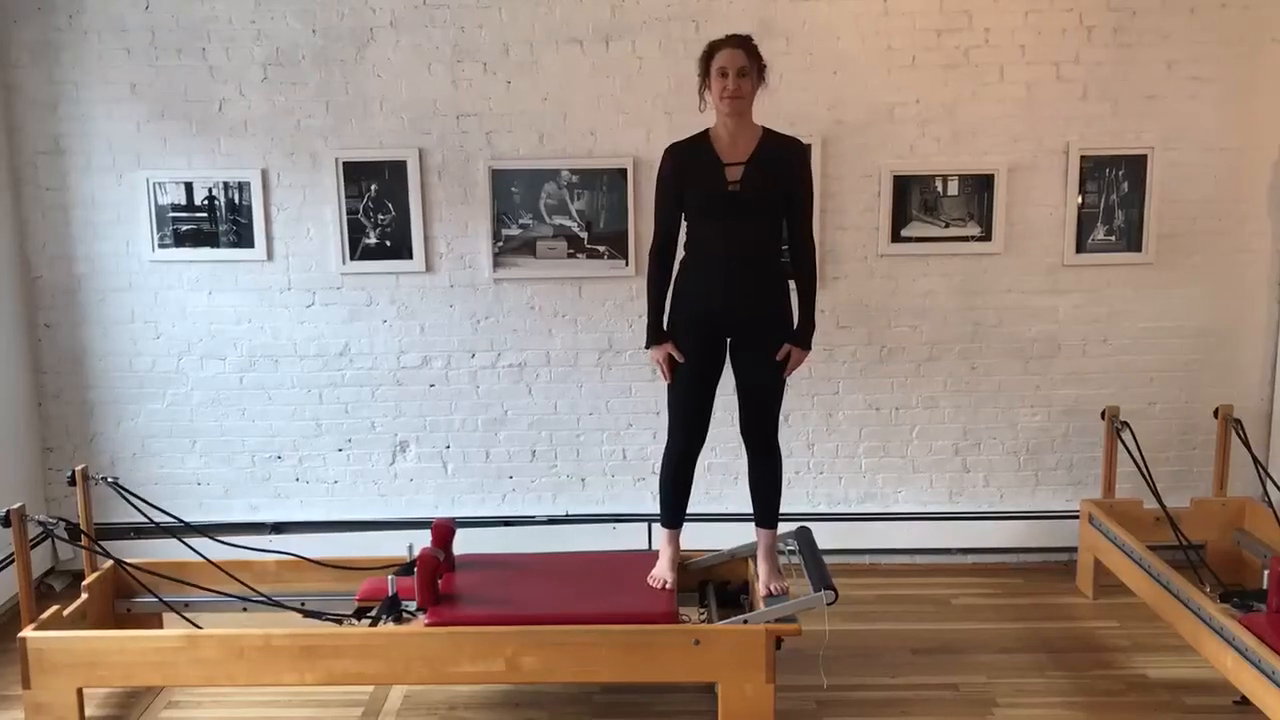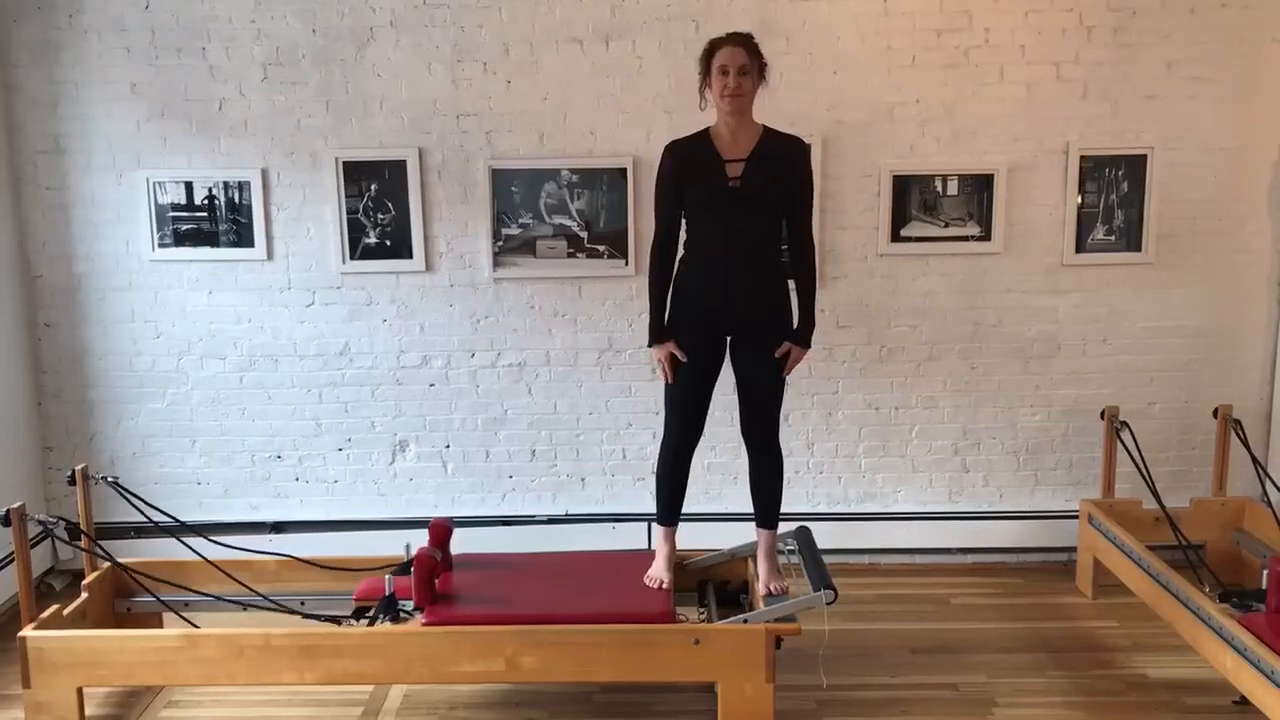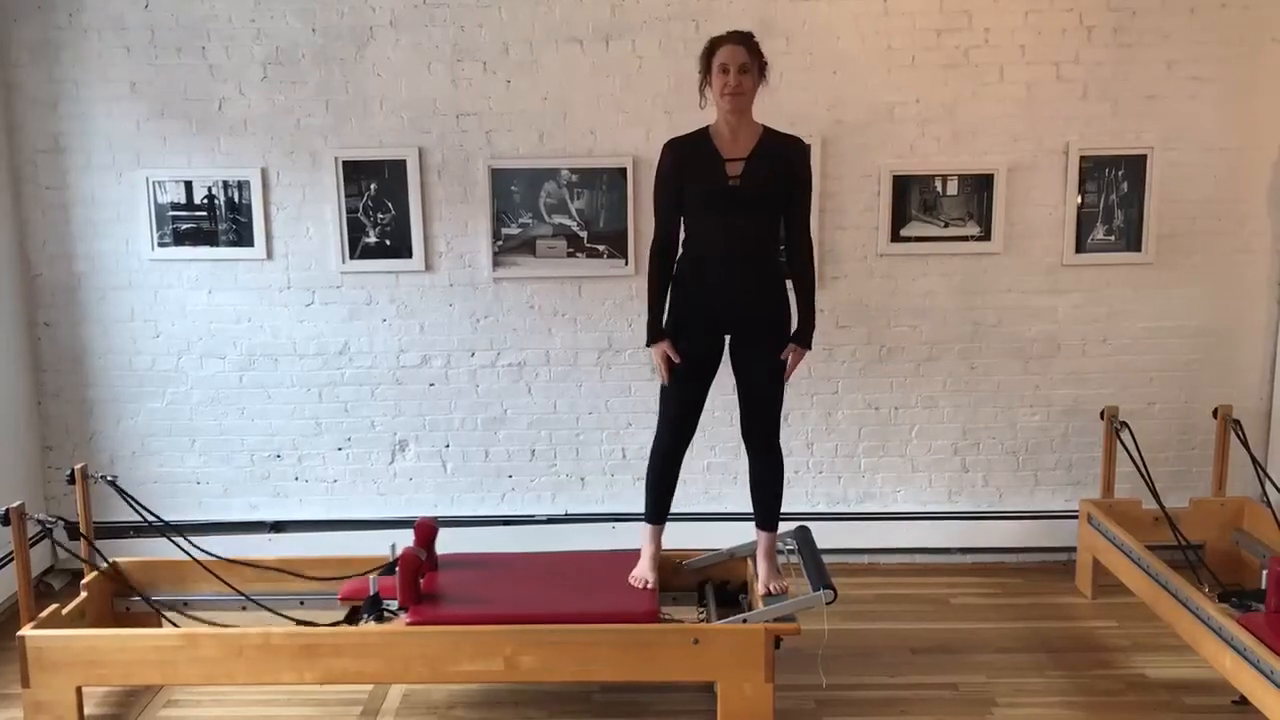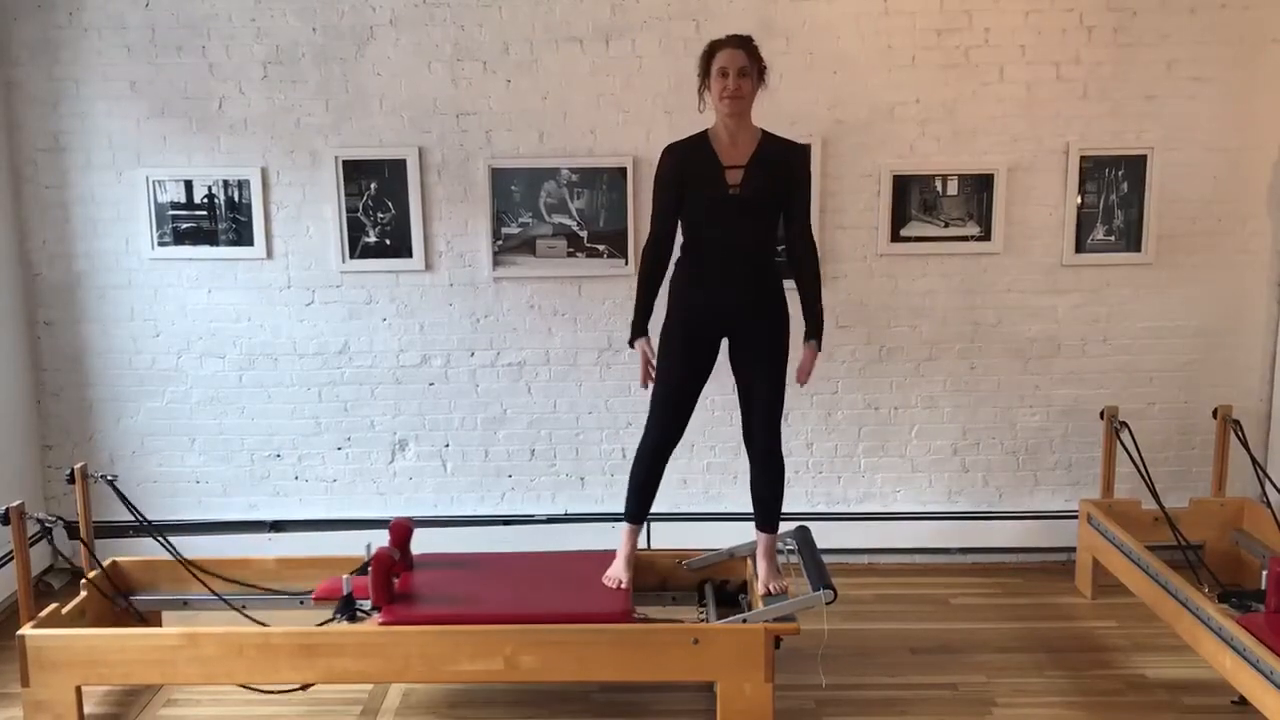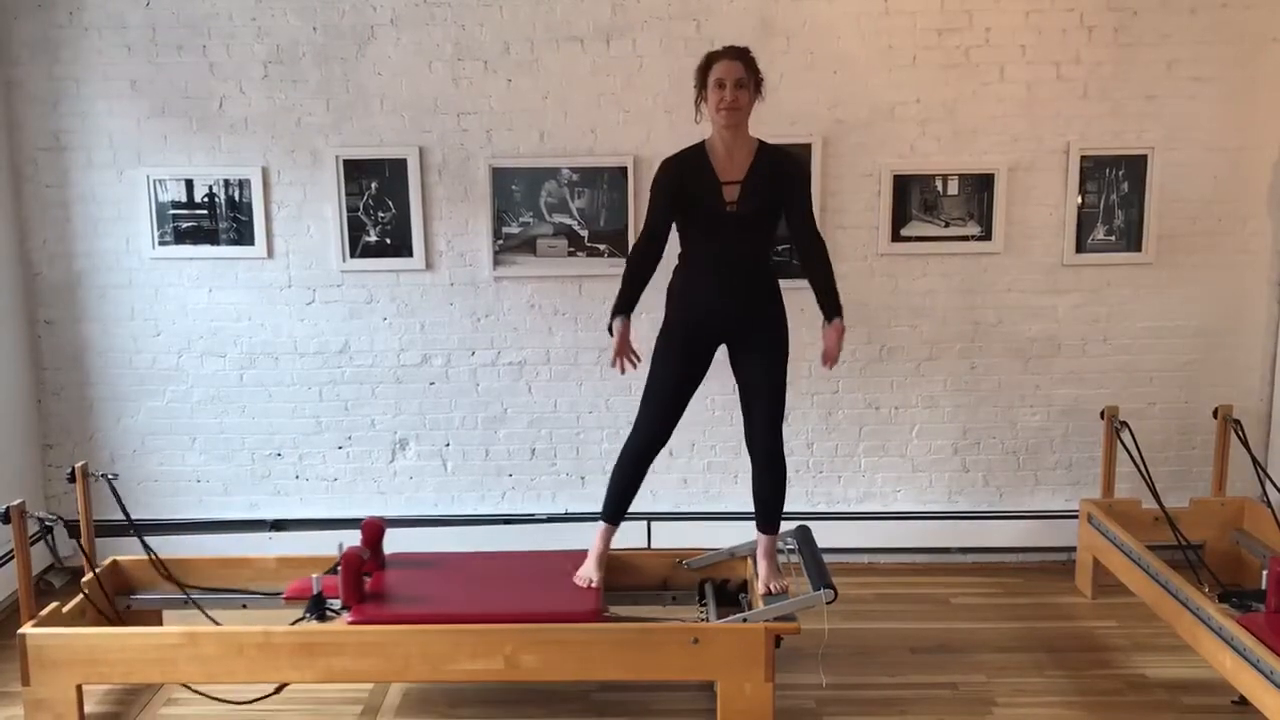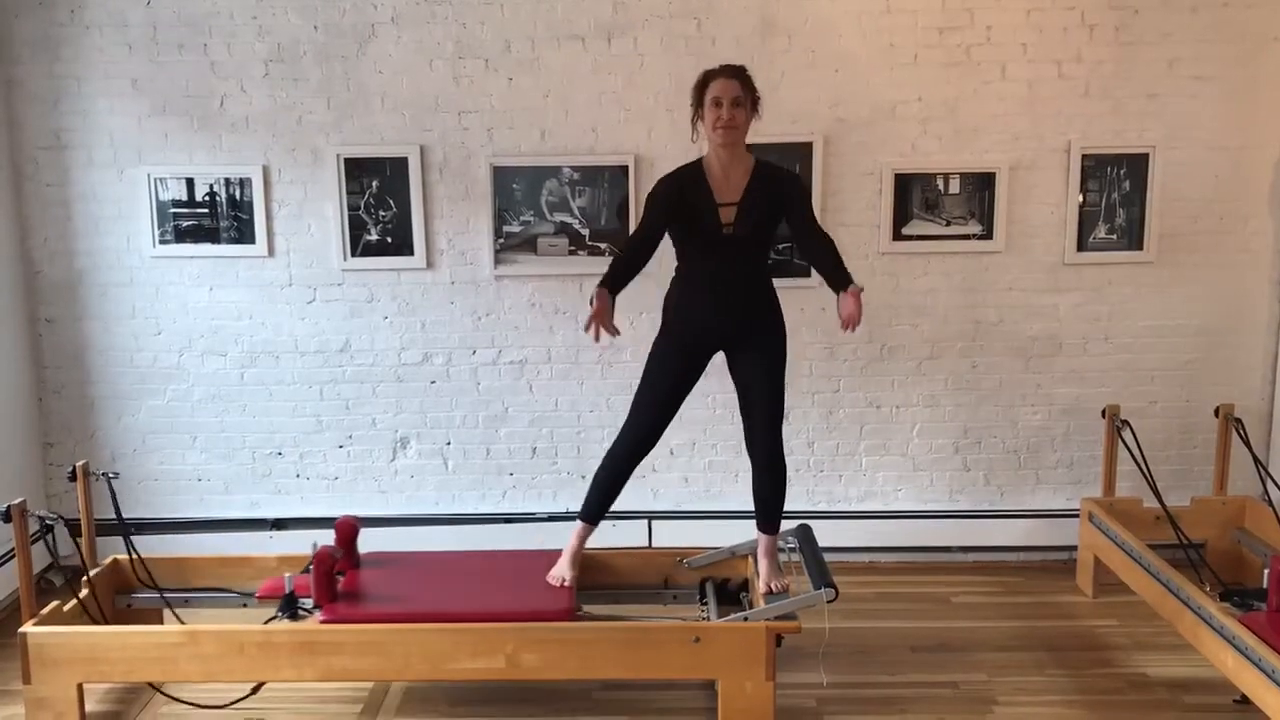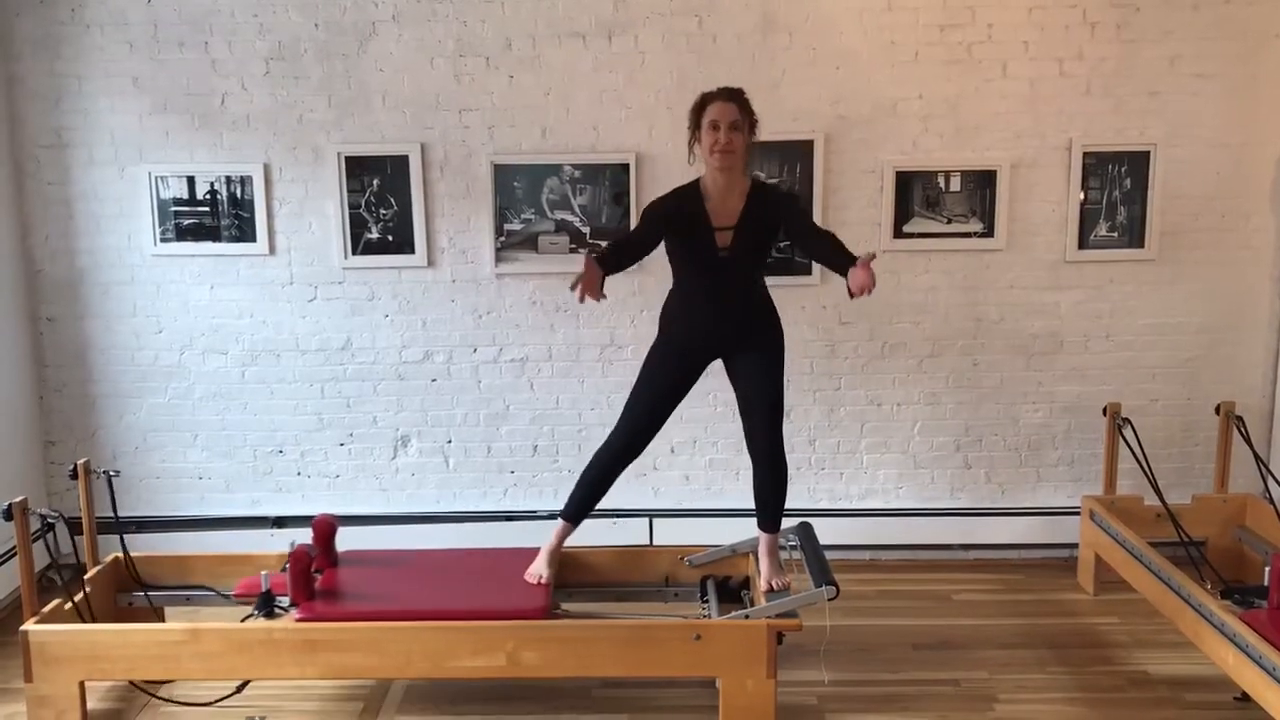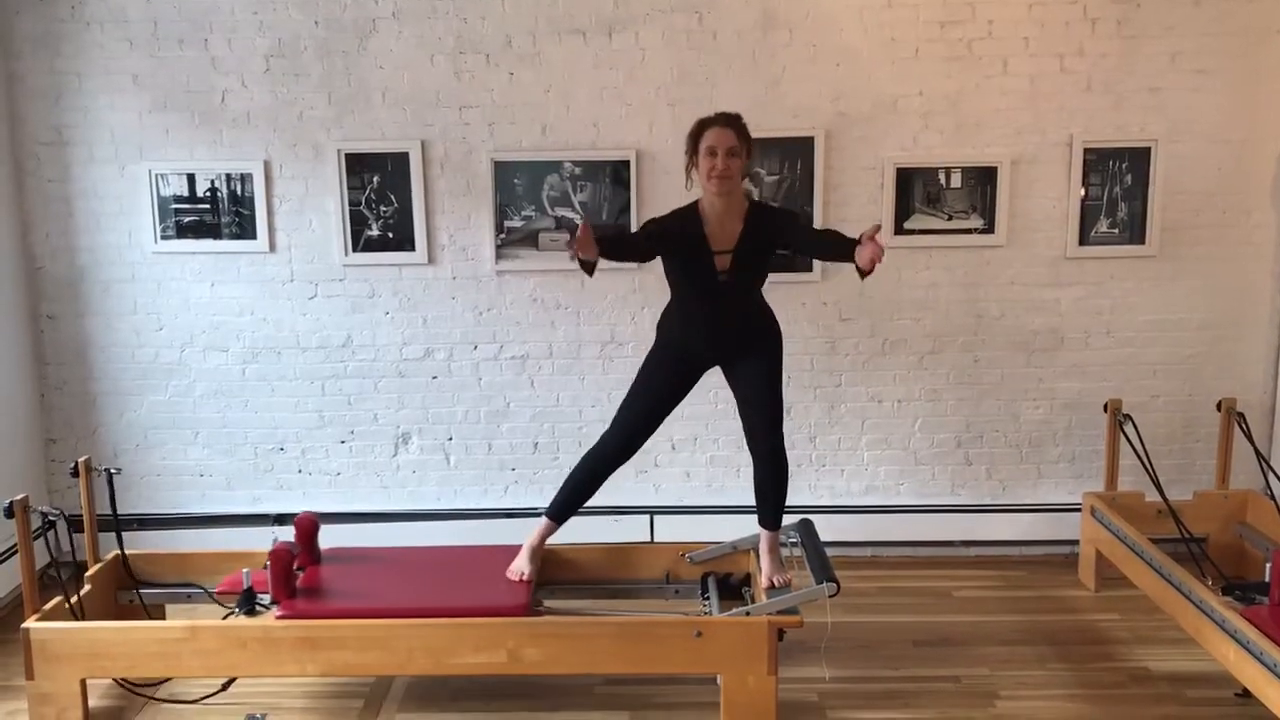
dt=0.2s
person 1, frame 1
left shoulder: (788, 154)
right shoulder: (681, 157)
left elbow: (802, 245)
right elbow: (662, 246)
left wrist: (804, 328)
right wrist: (655, 330)
left hip: (764, 309)
right hip: (696, 309)
left knee: (761, 434)
right knee: (685, 435)
left ankle: (766, 555)
right ankle: (669, 549)
person 1, frame 2
left shoulder: (789, 152)
right shoulder: (681, 154)
left elbow: (801, 243)
right elbow: (664, 244)
left wrist: (804, 326)
right wrist: (658, 329)
left hip: (764, 308)
right hip: (696, 308)
left knee: (761, 434)
right knee: (680, 432)
left ankle: (767, 556)
right ankle: (665, 548)
person 1, frame 3
left shoulder: (788, 152)
right shoulder: (681, 153)
left elbow: (798, 243)
right elbow: (664, 243)
left wrist: (804, 327)
right wrist: (656, 329)
left hip: (763, 308)
right hip: (695, 306)
left knee: (762, 435)
right knee: (673, 430)
left ankle: (766, 555)
right ankle: (651, 546)
person 1, frame 4
left shoulder: (786, 157)
right shoulder: (680, 157)
left elbow: (800, 244)
right elbow: (659, 242)
left wrist: (814, 330)
right wrist: (640, 329)
left hip: (761, 311)
right hip: (693, 309)
left knee: (763, 437)
right knee: (661, 431)
left ankle: (766, 555)
right ankle: (627, 547)
person 1, frame 5
left shoulder: (784, 167)
right shoulder: (678, 169)
left elbow: (808, 240)
right elbow: (650, 242)
left wrist: (832, 315)
right wrist: (622, 315)
left hip: (759, 319)
right hip: (691, 315)
left knee: (766, 440)
right knee: (649, 433)
left ankle: (766, 556)
right ankle: (601, 545)
person 1, frame 6
left shoulder: (780, 184)
right shoulder: (675, 186)
left elbow: (812, 238)
right elbow: (641, 243)
left wrist: (844, 288)
right wrist: (607, 291)
left hip: (756, 328)
right hip: (687, 325)
left knee: (766, 443)
right knee: (636, 436)
left ankle: (767, 555)
right ankle: (575, 545)
person 1, frame 7
left shoulder: (774, 203)
right shoulder: (673, 207)
left elbow: (814, 238)
right elbow: (635, 243)
left wrist: (851, 267)
right wrist: (599, 267)
left hip: (753, 336)
right hip: (684, 335)
left knee: (767, 444)
right knee: (626, 440)
left ankle: (769, 552)
right ankle: (554, 543)
person 1, frame 8
left shoulder: (770, 221)
right shoulder: (673, 228)
left elbow: (816, 241)
right elbow: (633, 246)
left wrist: (858, 251)
right wrist: (593, 247)
left hip: (752, 344)
right hip: (681, 344)
left knee: (768, 444)
right knee: (617, 442)
left ankle: (769, 549)
right ankle: (536, 539)
